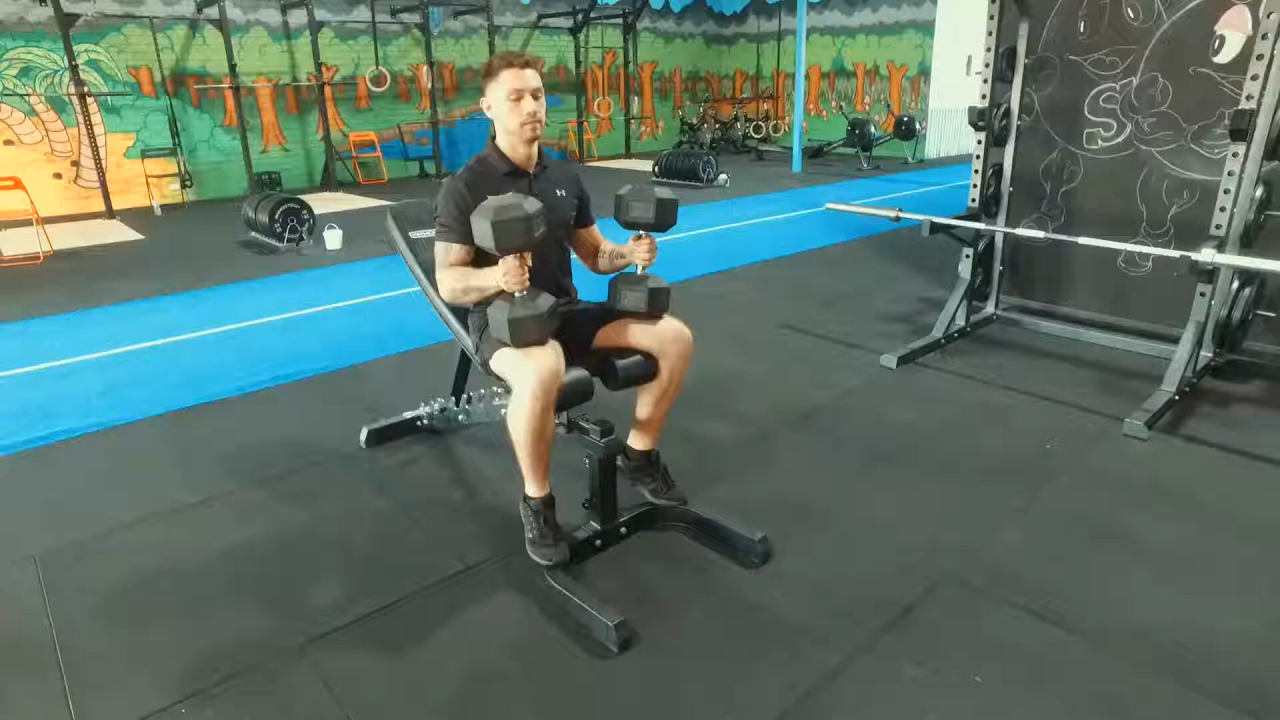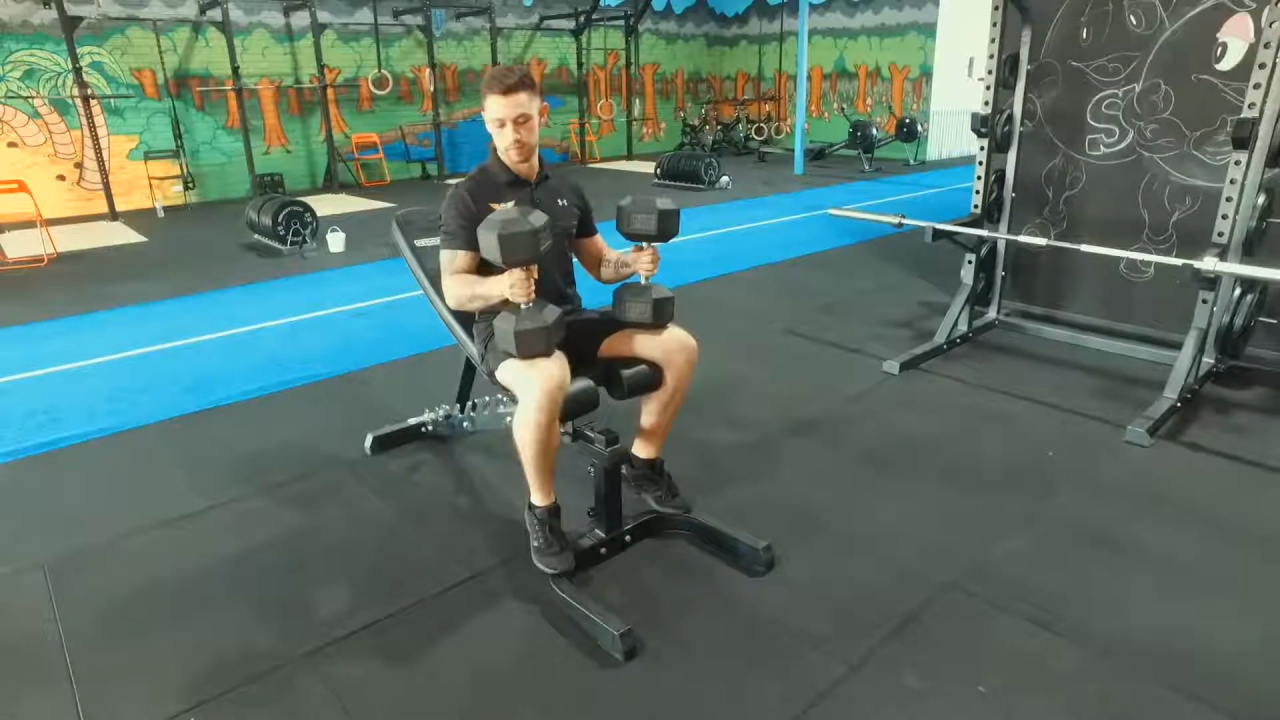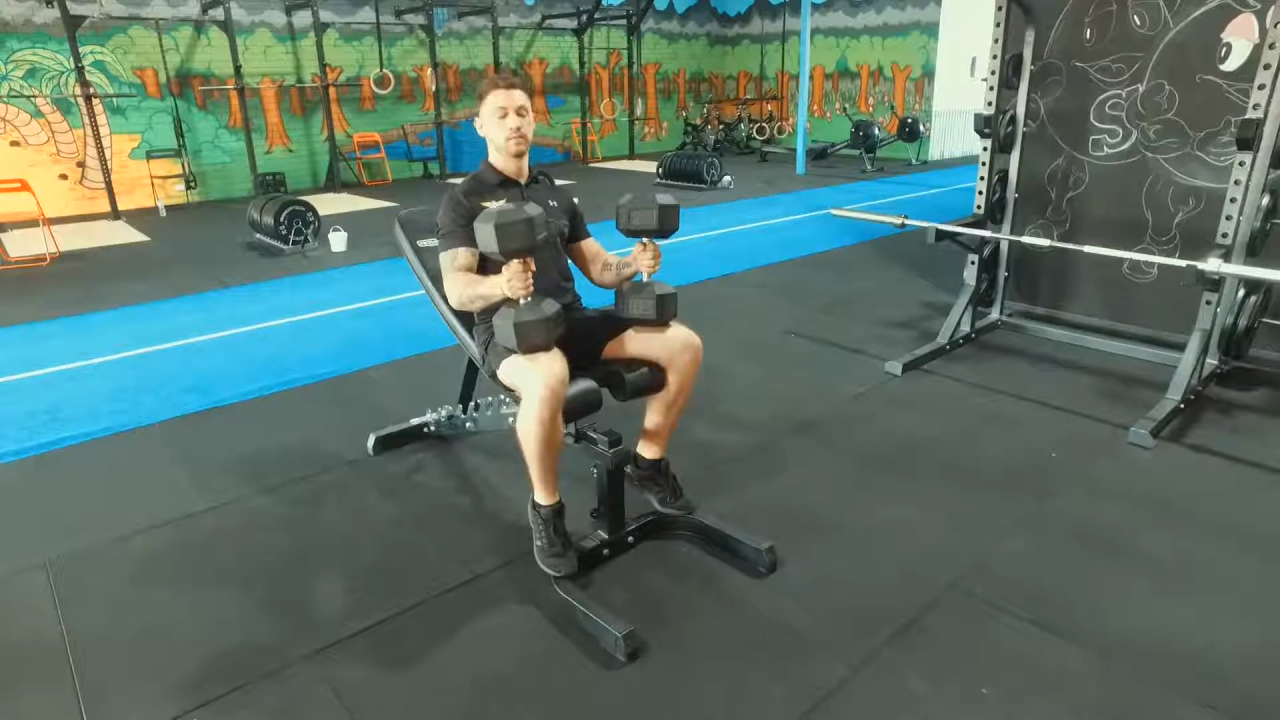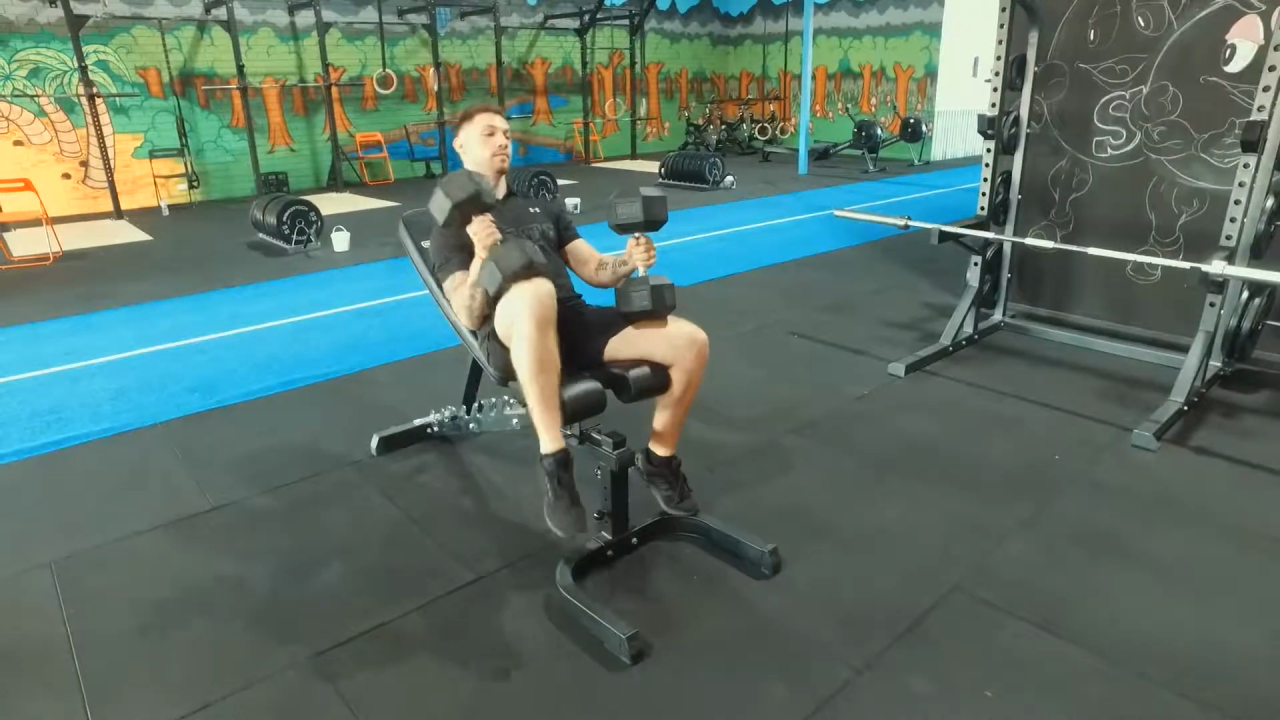
dt=0.3s
person 1, frame 1
left shoulder: (565, 177)
right shoulder: (465, 187)
left elbow: (594, 254)
right elbow: (448, 283)
left wrist: (630, 254)
right wrist: (495, 278)
left hip: (565, 311)
left knee: (674, 337)
right knee: (542, 371)
left ankle: (639, 456)
right ankle: (537, 502)
person 1, frame 2
left shoulder: (566, 188)
right shoulder: (468, 196)
left elbow: (597, 261)
right elbow: (454, 289)
left wrist: (633, 262)
right wrist: (501, 286)
left hip: (570, 319)
left knee: (679, 347)
right knee: (547, 382)
left ankle: (643, 463)
right ankle: (542, 511)
person 1, frame 3
left shoulder: (556, 195)
right shoulder: (464, 199)
left elbow: (599, 269)
right elbow: (457, 290)
left wrist: (636, 264)
right wrist: (502, 285)
left hip: (573, 319)
left knee: (685, 346)
right knee: (548, 379)
left ankle: (648, 464)
right ankle: (546, 509)
person 1, frame 4
left shoulder: (543, 207)
right shoulder: (453, 226)
left elbow: (594, 269)
right elbow: (469, 314)
left wrist: (630, 260)
right wrist: (481, 254)
left hip: (576, 319)
right hip: (512, 326)
left knee: (691, 342)
right knee: (534, 294)
left ankle: (658, 459)
right ankle: (554, 463)
